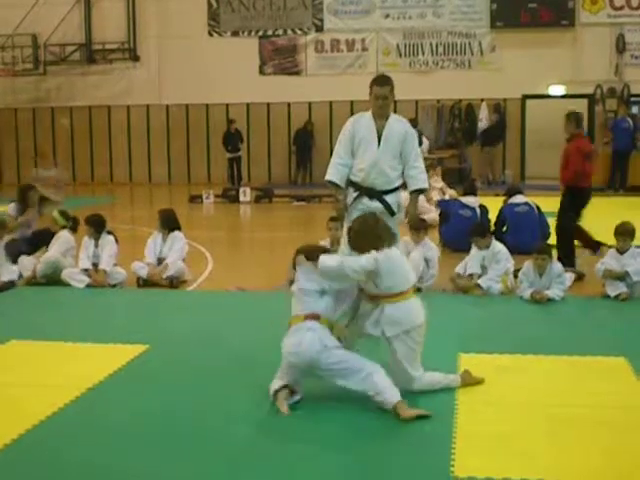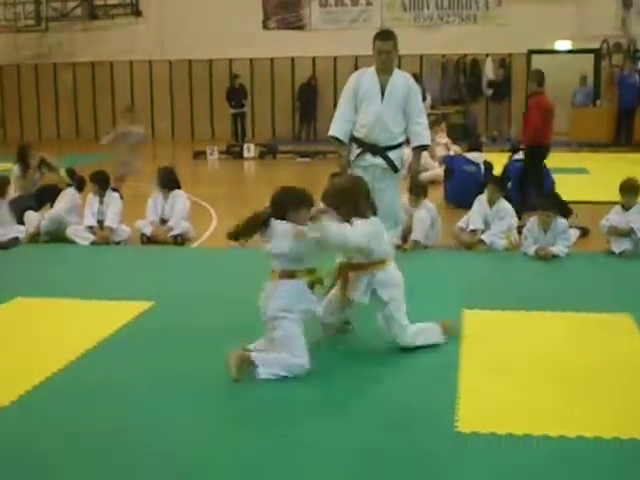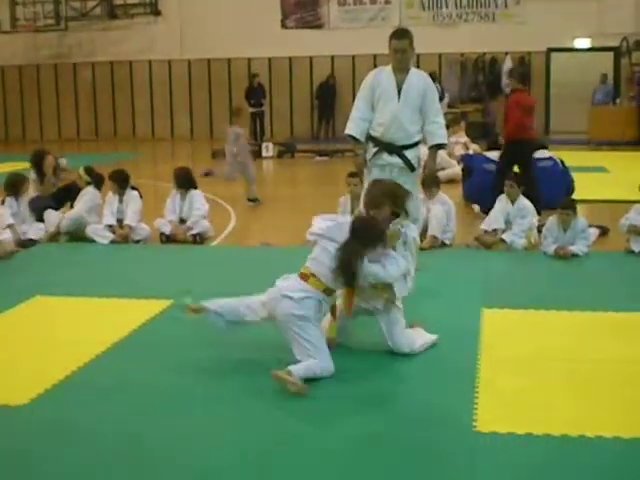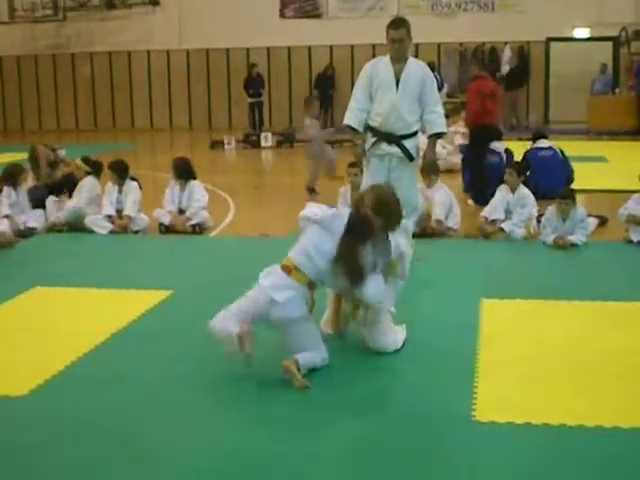
dt=0.4s
person 1, frame 1
left shoulder: (403, 127)
right shoulder: (355, 123)
left elbow: (413, 166)
right elbow: (341, 161)
left wrist: (413, 201)
right wrist: (339, 196)
left hip: (388, 201)
right hip: (358, 199)
person 1, frame 2
left shoulder: (407, 82)
right shoulder: (358, 78)
left elbow: (417, 120)
right elbow: (344, 115)
left wrist: (416, 157)
right wrist: (343, 151)
left hip: (391, 157)
right hip: (361, 155)
left knee: (390, 211)
person 1, frame 3
left shoulder: (423, 81)
right shoulder: (375, 78)
left elbow: (433, 120)
right elbow: (360, 115)
left wrist: (432, 156)
left hip: (408, 156)
right hip: (378, 155)
left knee: (409, 210)
person 1, frame 4
left shoulder: (421, 71)
right shoulder: (372, 68)
left elbow: (432, 110)
right elbow: (359, 104)
left wrist: (431, 146)
right wrist: (358, 140)
left hip: (407, 146)
right hip: (376, 146)
left knee: (408, 200)
person 2, frame 1
right shoulder: (307, 278)
left hip: (292, 345)
right hip: (315, 343)
left knee: (283, 382)
right knee: (370, 371)
left ankle: (281, 393)
right ankle: (401, 408)
person 2, frame 2
left shoulder: (275, 227)
right shoulder: (288, 231)
left hip: (275, 296)
right hip: (285, 300)
left knee: (277, 344)
right knee: (297, 363)
left ankle: (248, 352)
right ankle: (247, 359)
person 2, frame 3
left shoulder: (330, 236)
right shoulder: (360, 264)
left elbow: (320, 221)
right elbow: (390, 272)
right wrist: (386, 250)
left hip: (285, 290)
right hip: (303, 305)
left knee: (248, 308)
right knee: (323, 367)
left ankle: (204, 307)
right ankle: (290, 373)
person 2, frame 4
left shoulder: (321, 221)
right shoulder: (352, 257)
left elbow: (308, 212)
left hip: (271, 285)
right hip: (292, 301)
left knee: (219, 324)
right knee: (319, 356)
left ankle: (239, 333)
right ankle: (297, 363)
person 3, frame 1
left shoulder: (376, 259)
right shoulder: (390, 252)
left elbow: (347, 266)
left wrist: (316, 262)
left hip: (402, 317)
left knee: (414, 382)
left ankle: (460, 379)
person 3, frame 2
left shoulder: (366, 226)
right shoulder: (353, 219)
left elbow: (349, 238)
left hip: (382, 280)
right hip: (357, 276)
left knee: (405, 338)
right knee: (325, 318)
left ankle: (438, 329)
right ankle: (340, 321)
person 3, frame 3
left shoulder: (406, 232)
left elbow: (403, 268)
left hip: (385, 295)
right hip: (357, 289)
left knee: (403, 346)
right knee: (325, 337)
left ankle: (415, 332)
person 3, frame 4
left shoulder: (399, 247)
right shoulder: (352, 229)
left hip: (373, 301)
right hip: (345, 294)
left knee: (385, 345)
right knee: (329, 330)
left ankle: (397, 331)
person 4, frame 1
left shoulder: (574, 145)
right shoulder: (584, 143)
left elbow: (575, 170)
left wrist: (564, 182)
left hip: (574, 190)
right hip: (583, 188)
left knee: (563, 226)
right knee: (570, 224)
left ankle: (567, 263)
right ankle: (594, 245)
person 4, frame 2
left shoulder: (535, 102)
right shoulder: (546, 101)
left elbow: (535, 126)
left wrist: (526, 141)
left hip: (535, 146)
right hip: (542, 144)
left knee: (536, 181)
right knee: (526, 179)
person 4, frame 3
left shoulder: (514, 99)
right shoulder: (529, 98)
left elbow: (514, 122)
left wrist: (505, 136)
left hip: (515, 142)
right hip: (529, 142)
left knee: (501, 173)
right knee: (527, 176)
right ankle: (535, 208)
person 4, frame 4
left shoulder: (474, 85)
right shoulder: (493, 85)
left elbow: (474, 109)
right elbow: (497, 105)
left wrist: (468, 122)
right wrist: (494, 121)
left hip: (479, 127)
right hip: (492, 126)
left knee: (475, 161)
right knee: (478, 159)
left ankle: (481, 196)
right ankle: (481, 193)
